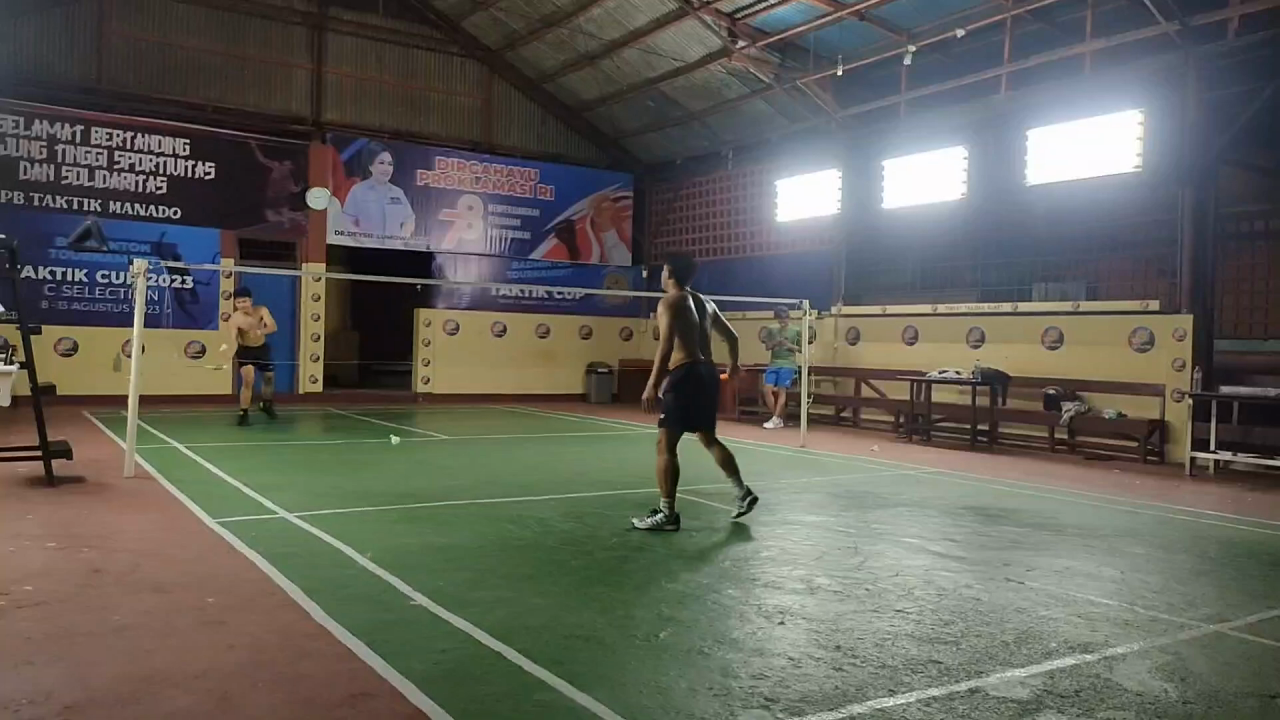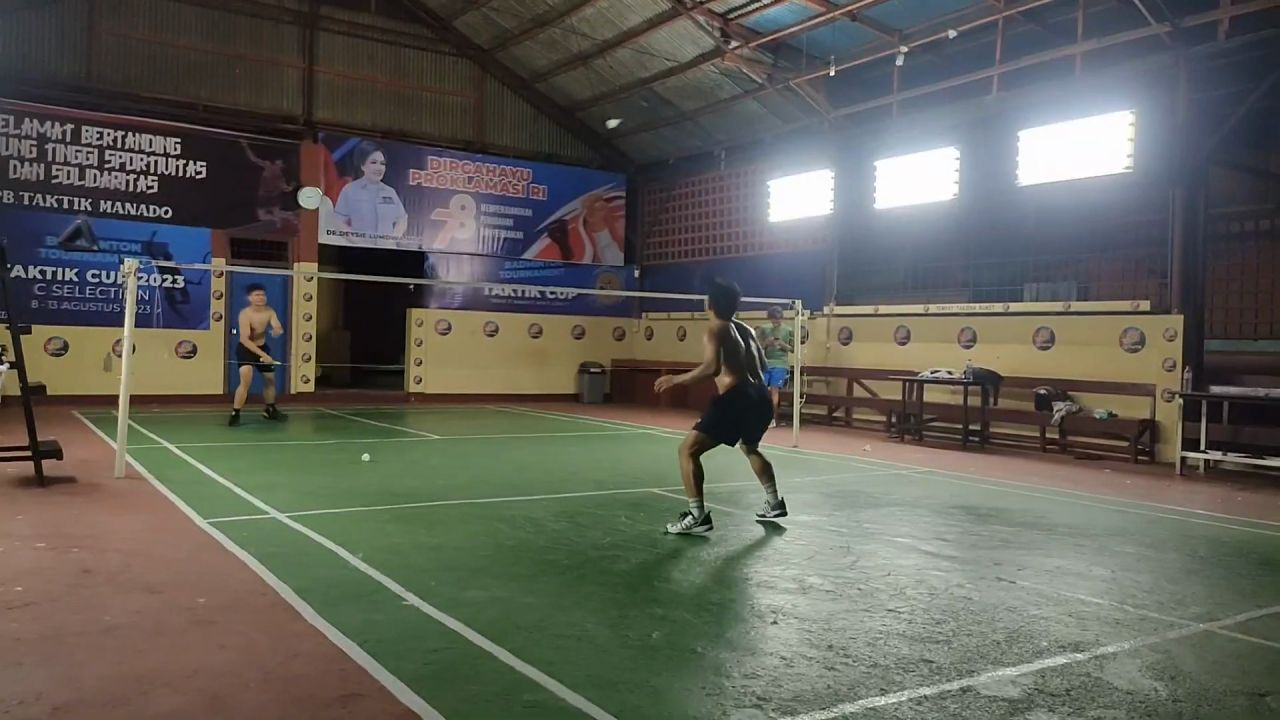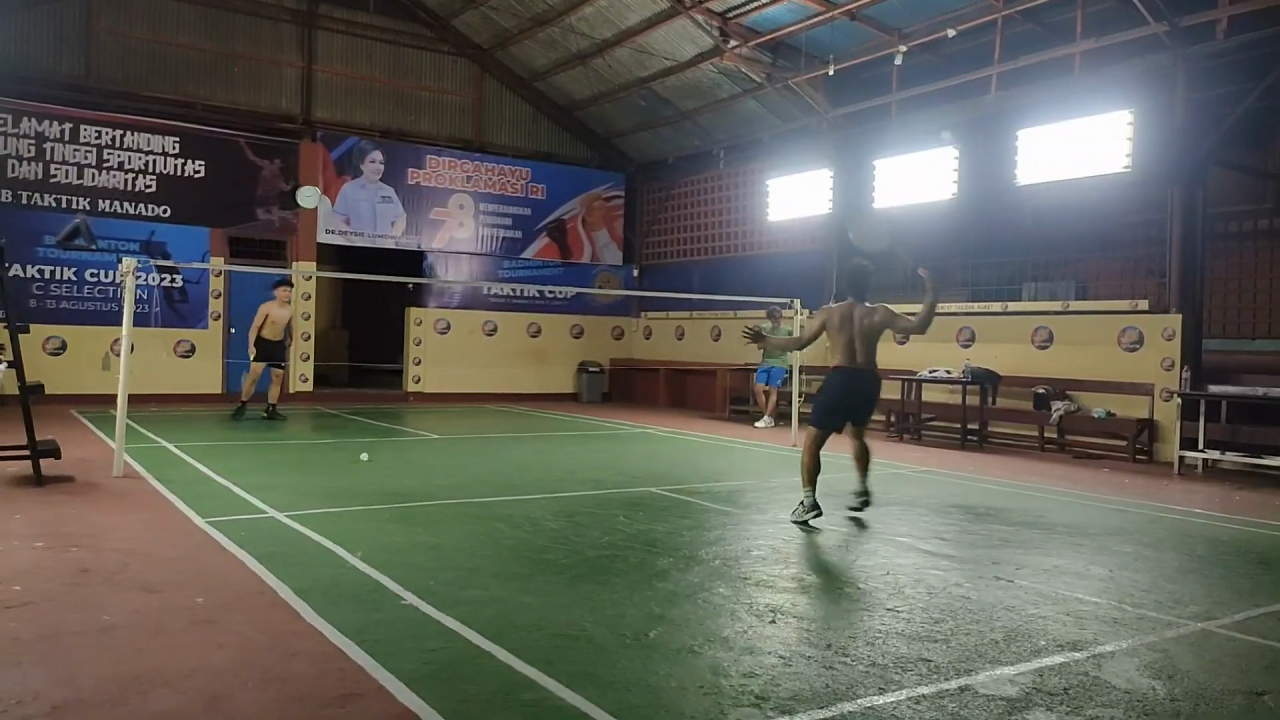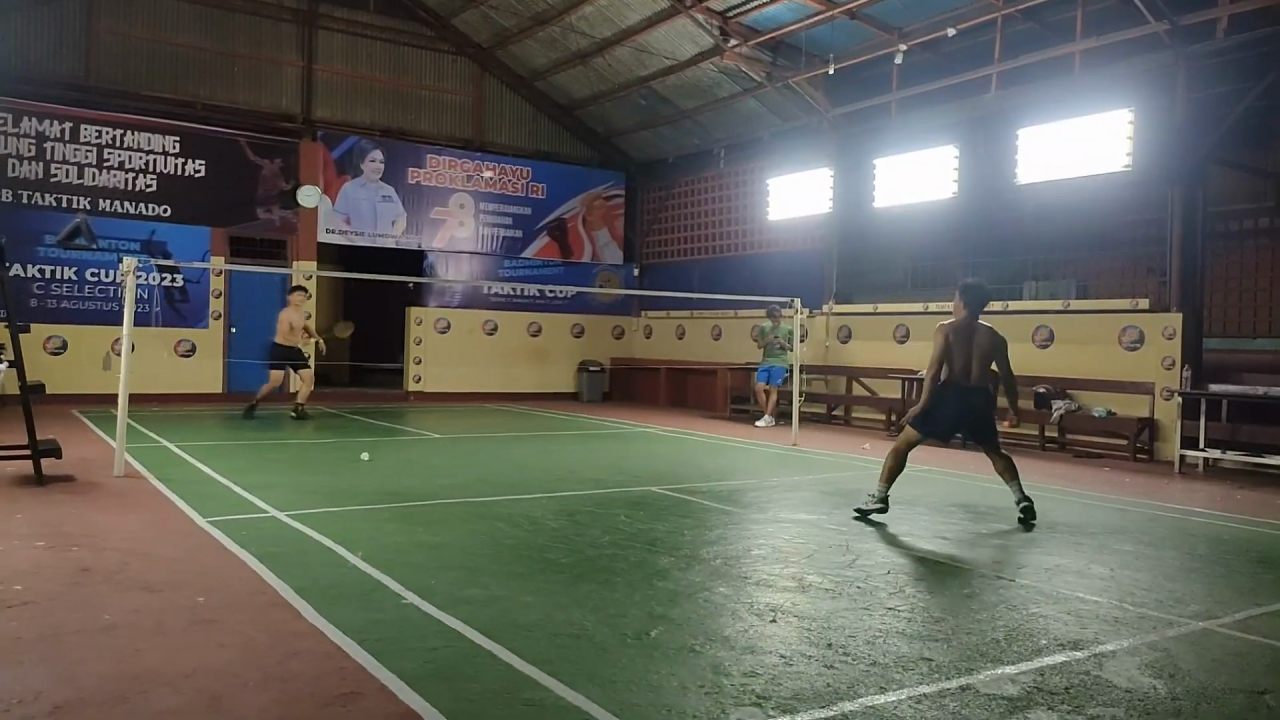
dt=0.5s
person 1, frame 1
left shoulder: (669, 302)
right shoulder: (705, 303)
left elbow: (666, 345)
right elbow: (731, 336)
left wrist: (652, 385)
right wrist: (734, 363)
left hip: (685, 376)
right hip: (707, 374)
left knee: (665, 444)
right knee: (710, 440)
left ankle: (666, 514)
right ankle: (743, 494)
person 1, frame 2
left shoulder: (714, 332)
right shoulder: (746, 331)
left elbow: (711, 368)
left wrist: (676, 380)
left hip: (737, 399)
right hip: (762, 401)
left knee: (688, 451)
right knee: (750, 449)
left ankle: (697, 515)
right ankle: (774, 501)
person 1, frame 3
left shoulder: (828, 313)
right shoulder: (878, 313)
left elbow: (799, 343)
right elbow: (919, 327)
left wrist: (764, 339)
right wrist: (931, 293)
left hip: (840, 380)
right hip: (868, 382)
left knee: (811, 445)
right knee: (858, 437)
left ankle: (809, 503)
right ankle: (861, 492)
person 1, frame 4
left shoulder: (946, 329)
right shoulder: (995, 337)
left elbow: (935, 366)
right elbow: (1007, 376)
left wrist: (923, 403)
right wrist: (1014, 407)
left hip: (949, 396)
right hip: (979, 399)
left knee: (902, 445)
right knee: (995, 452)
left ankle: (878, 498)
right ankle: (1022, 501)
